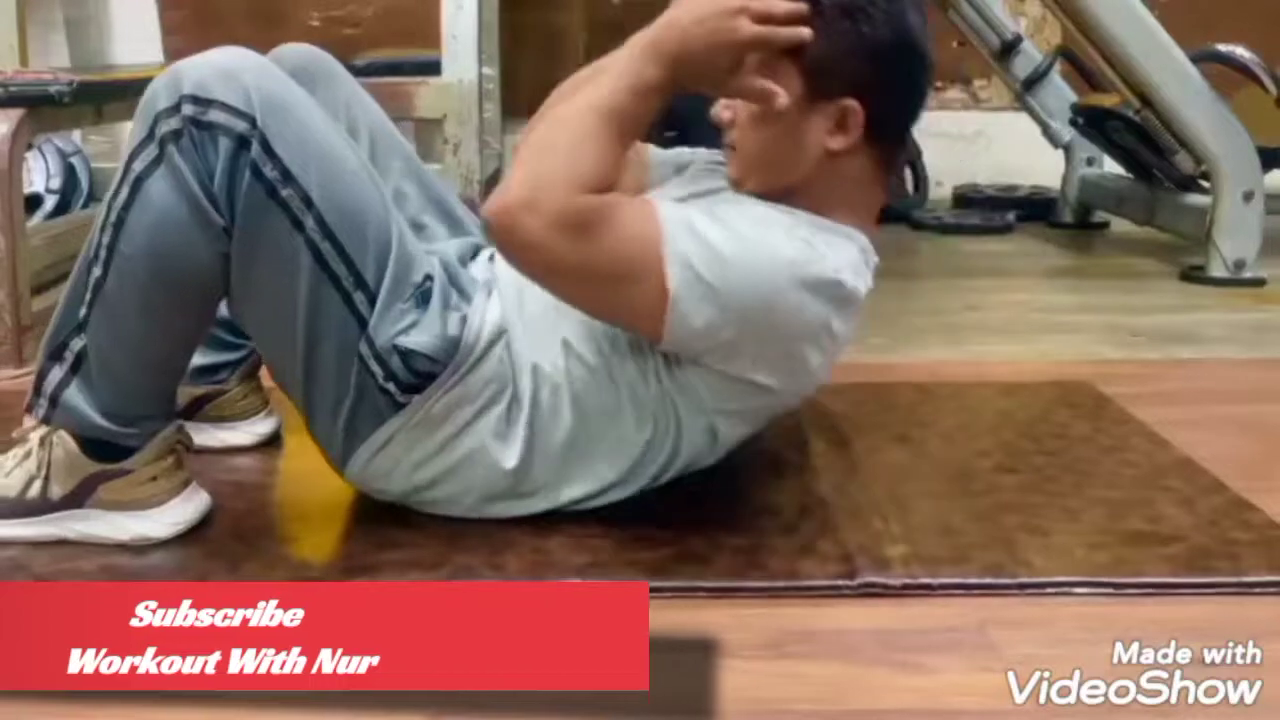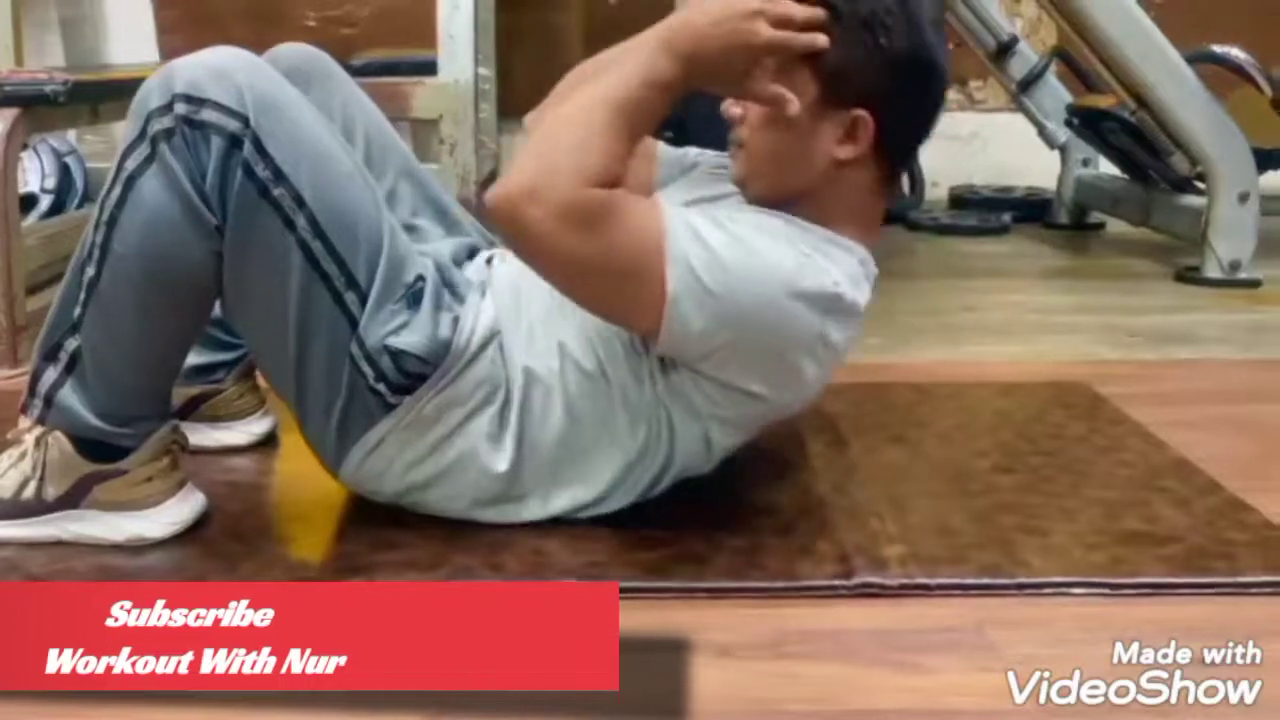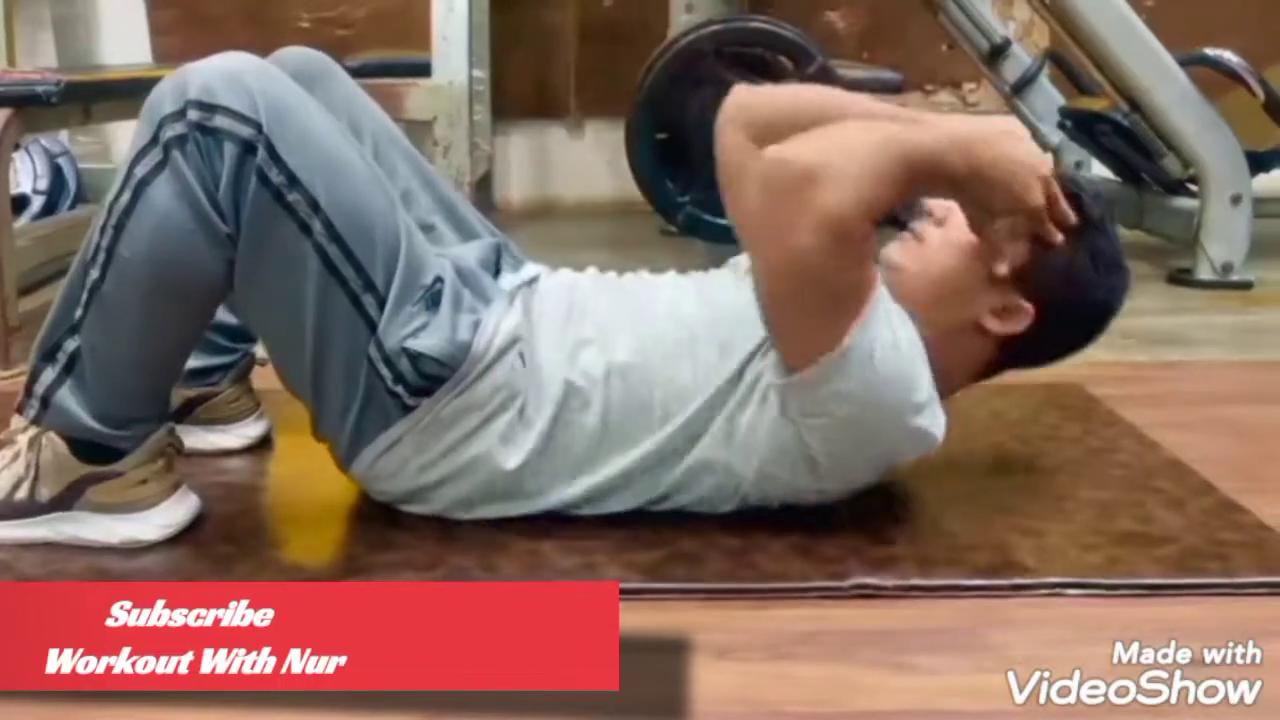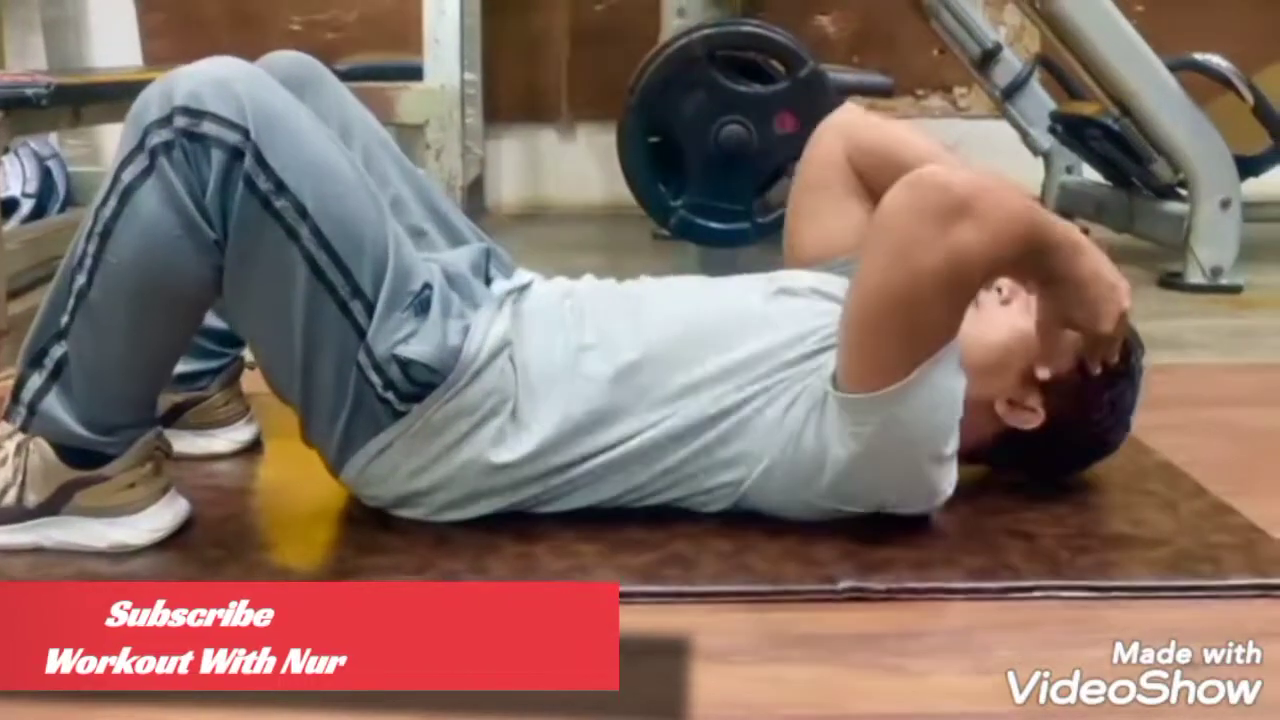
dt=0.3s
person 1, frame 1
left shoulder: (784, 276)
right shoulder: (777, 201)
left elbow: (530, 214)
right elbow: (581, 159)
left hip: (429, 407)
right hip: (472, 313)
left knee: (213, 104)
left ankle: (99, 456)
right ankle: (213, 376)
person 1, frame 2
left shoulder: (788, 287)
right shoulder: (778, 197)
left elbow: (533, 201)
right elbow: (566, 135)
left hip: (423, 405)
right hip: (470, 308)
left knee: (204, 103)
right knee: (291, 76)
left ankle: (95, 458)
right ankle: (208, 378)
person 1, frame 3
left shoulder: (880, 402)
right shoulder: (869, 305)
left elbow: (800, 181)
right elbow: (747, 114)
left wrist: (964, 153)
right wrist: (950, 146)
left hip: (441, 401)
right hip: (500, 308)
left knee: (218, 109)
right knee: (291, 77)
right ankle: (200, 379)
person 1, frame 4
left shoulder: (894, 446)
right shoulder: (866, 333)
left elbow: (943, 207)
right elbow: (842, 138)
left wrist: (1065, 258)
right wrist: (1043, 228)
left hip: (432, 405)
right hip: (492, 315)
left knee: (205, 115)
right knee: (281, 84)
right ankle: (188, 384)
